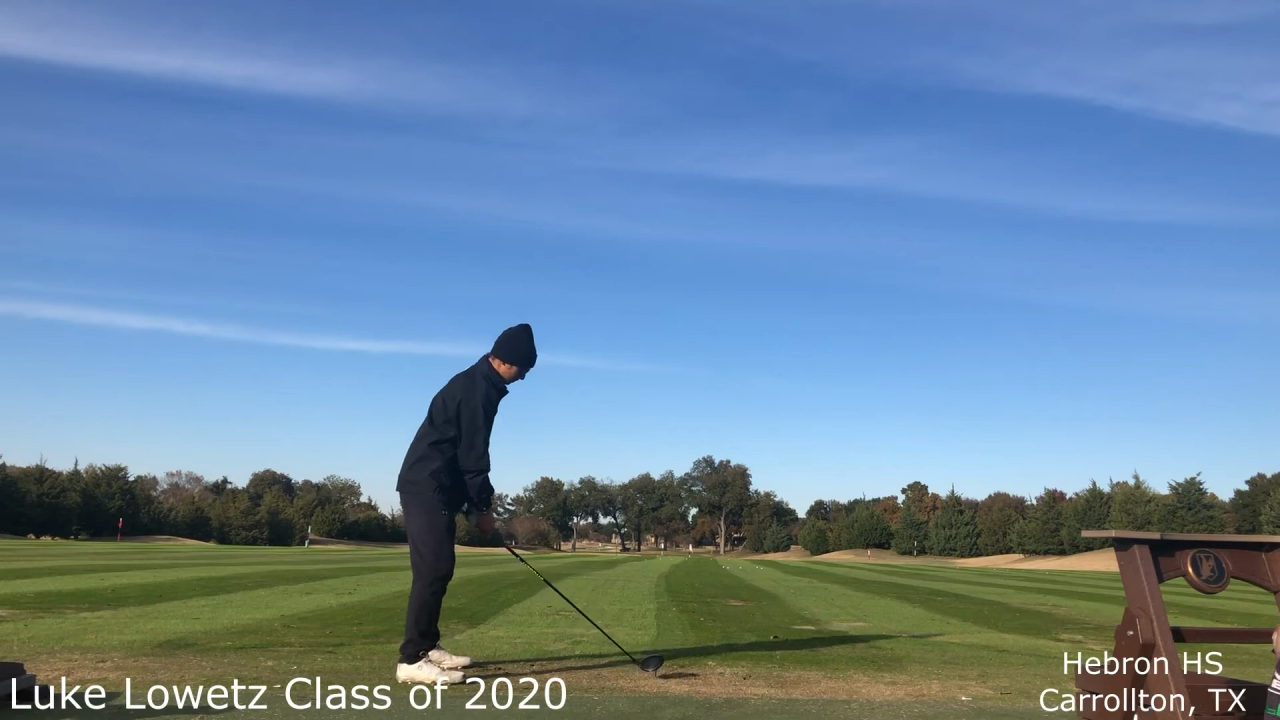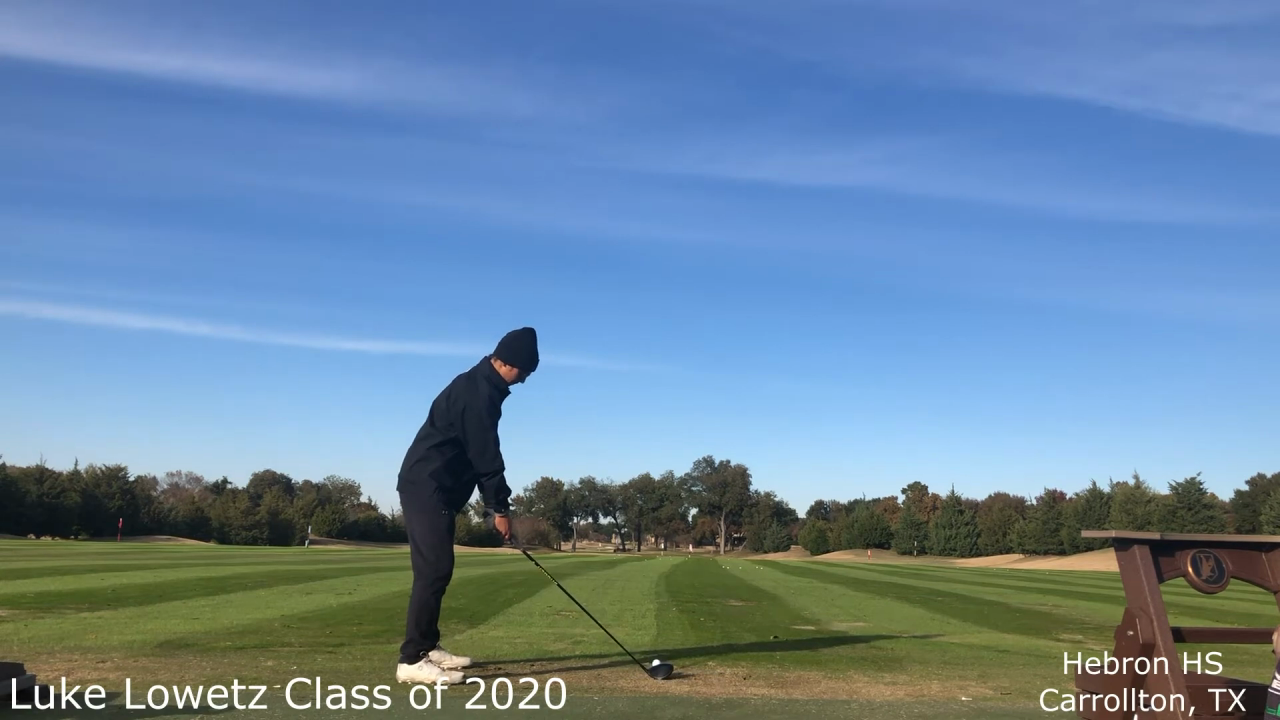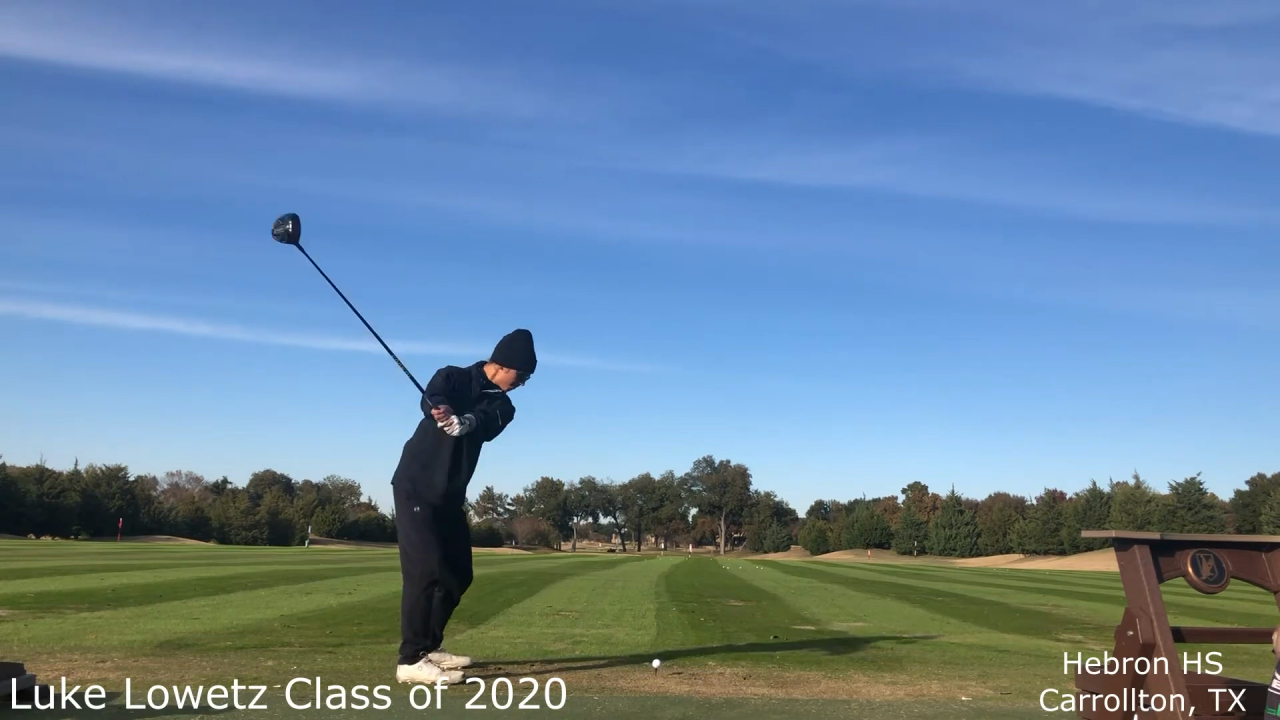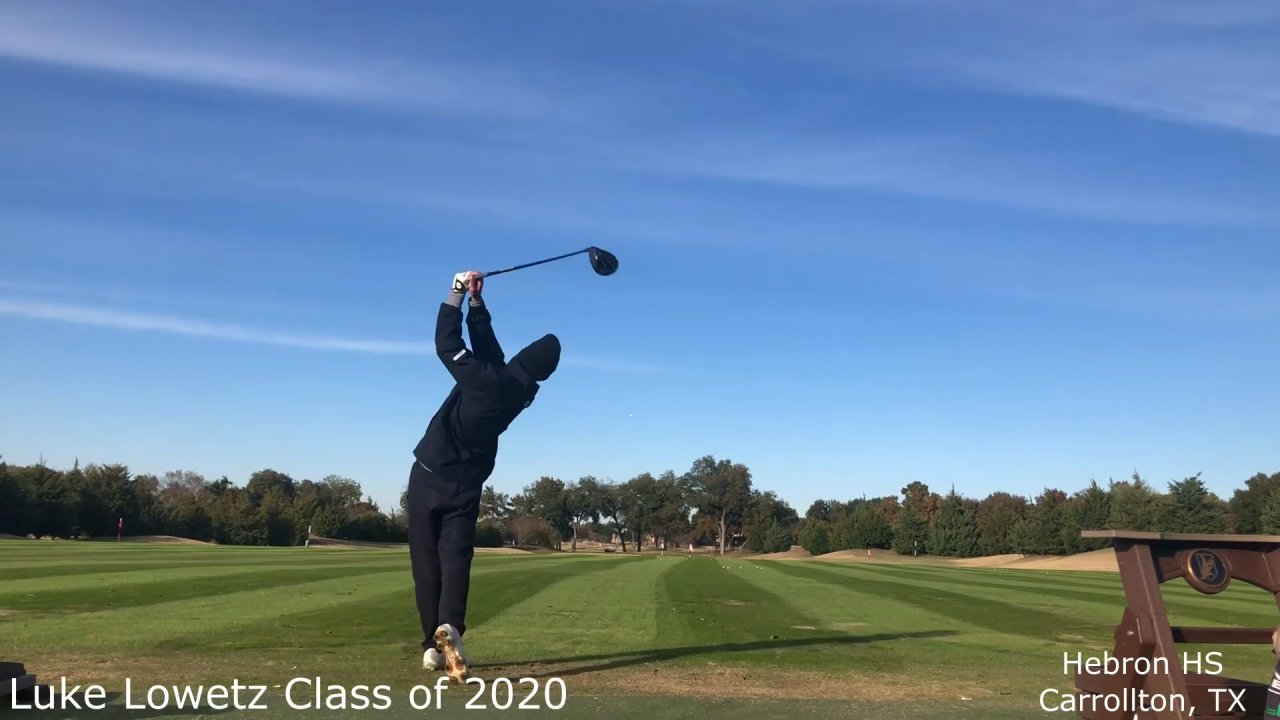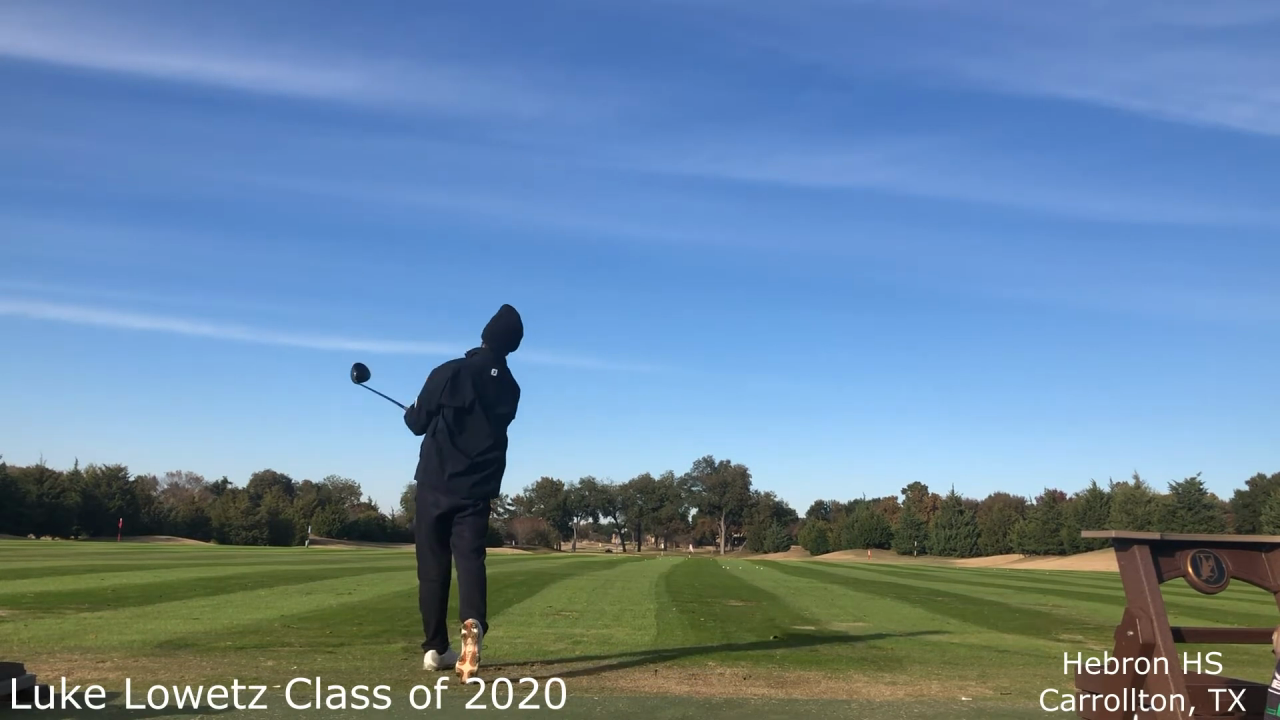
dt=1s
person 1, frame 1
left shoulder: (476, 384)
right shoulder: (477, 390)
right elbow: (472, 456)
left wrist: (477, 503)
right wrist: (482, 507)
left hip: (431, 487)
right hip: (429, 489)
left knee: (438, 569)
right knee: (433, 570)
left ankle: (427, 647)
right ankle: (412, 659)
person 1, frame 2
left shoulder: (478, 386)
right shoulder: (479, 393)
left elbow: (478, 454)
right elbow: (485, 457)
left wrist: (493, 503)
right wrist: (500, 508)
left hip: (431, 487)
right hip: (428, 488)
left knee: (438, 569)
right knee: (434, 570)
left ankle: (428, 647)
right ankle: (412, 659)
person 1, frame 3
left shoulder: (503, 407)
right shoulder: (454, 377)
left elbow: (482, 423)
right elbow: (434, 395)
left wrist: (459, 421)
right wrist: (439, 407)
left hip: (449, 496)
right hip: (415, 488)
left knee: (458, 575)
right knee: (424, 570)
left ankle: (430, 647)
right ankle: (411, 660)
person 1, frame 4
left shoulder: (485, 378)
right shoulder: (521, 394)
left elbow: (446, 340)
right elbow: (486, 346)
left wrist: (460, 292)
right wrist: (476, 301)
left hip: (426, 478)
right hip: (462, 489)
left knee: (426, 564)
right knee: (455, 560)
left ankle: (434, 644)
right ankle: (446, 630)
person 1, frame 5
left shoulder: (449, 373)
right shoulder: (510, 389)
left elbow: (416, 423)
left wrist: (417, 408)
left hip: (435, 484)
right hip: (478, 489)
left knee: (433, 568)
right knee: (471, 560)
left ankle: (436, 648)
right ankle: (473, 624)
